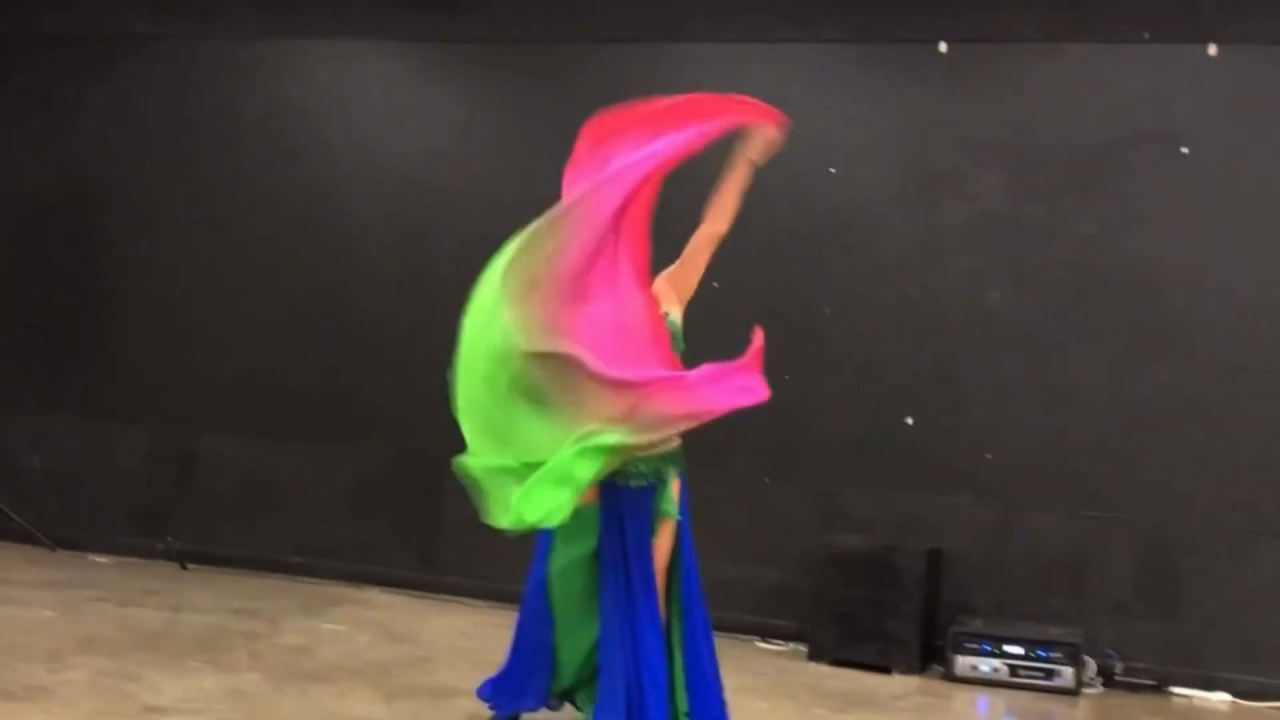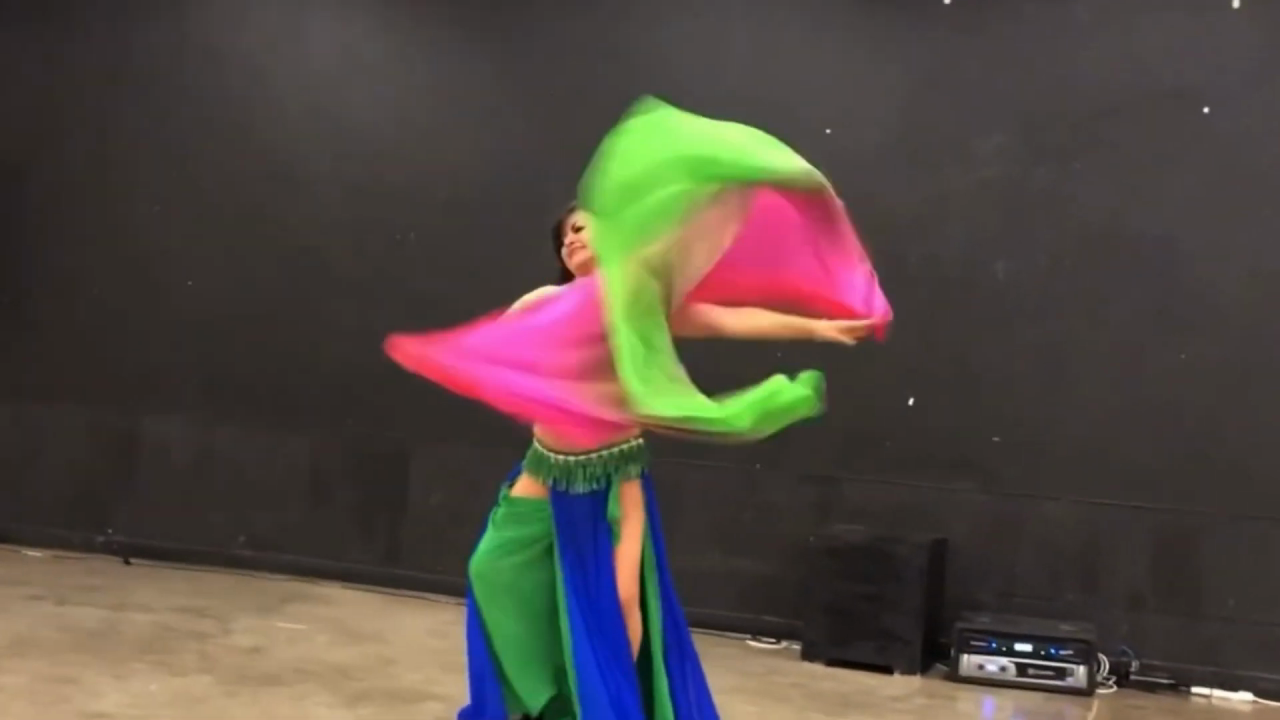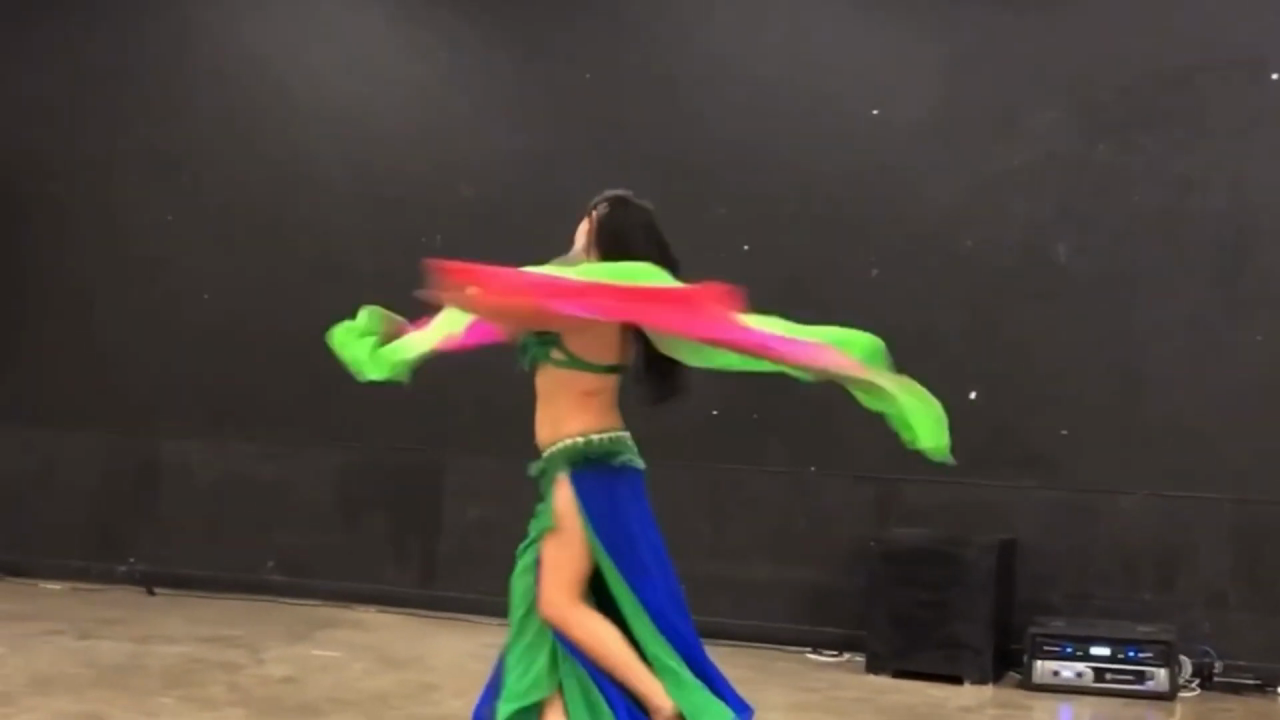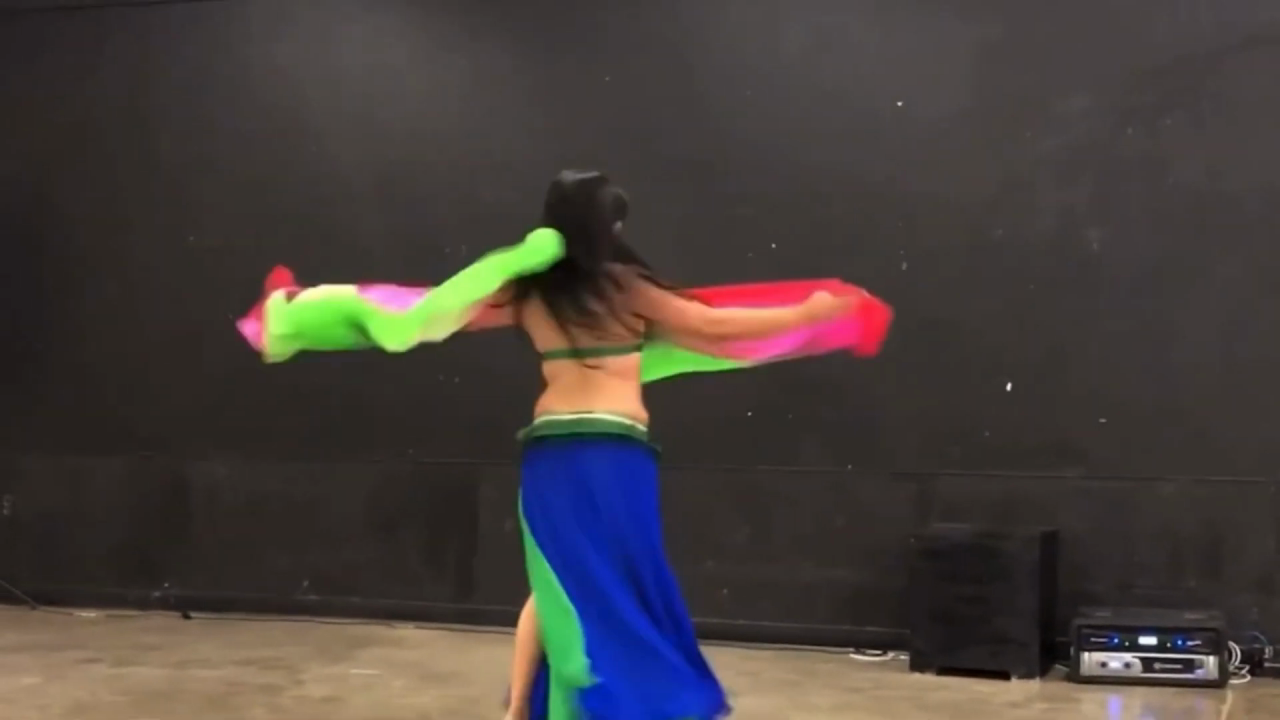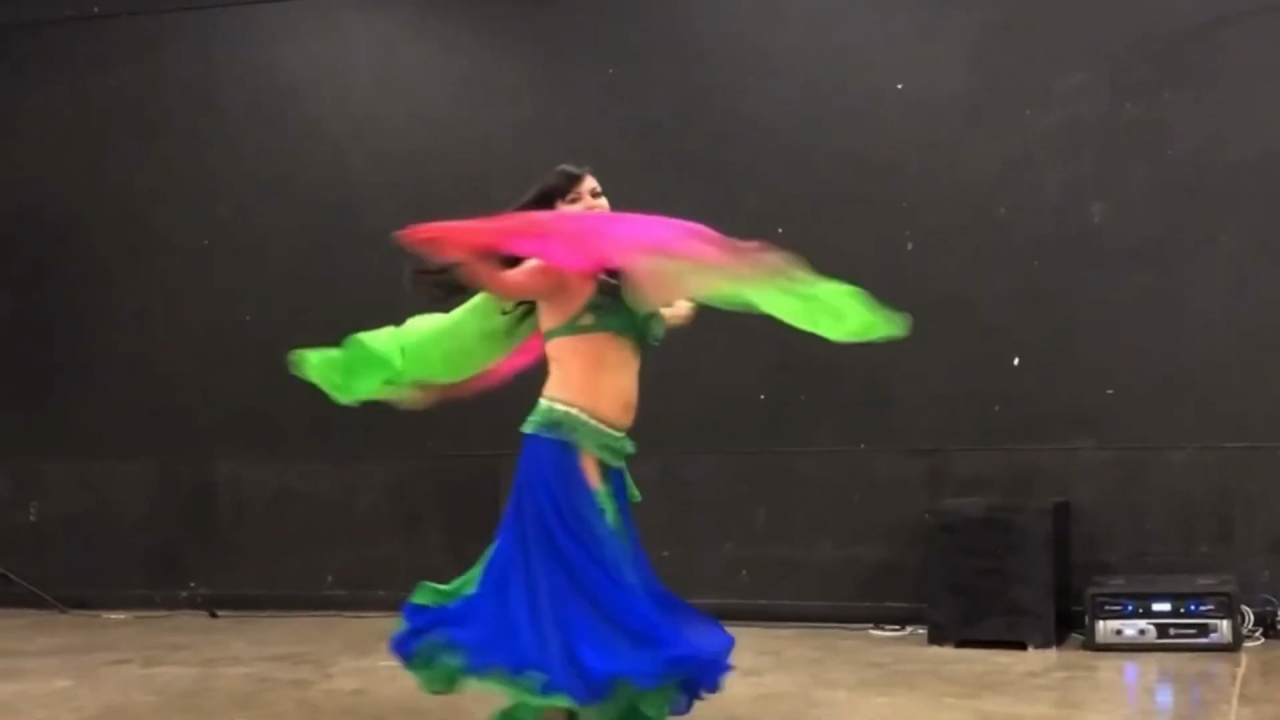
dt=0.3s
person 1, frame 1
left shoulder: (667, 297)
left elbow: (711, 227)
left wrist: (746, 156)
left hip: (660, 465)
right hip: (603, 462)
left knee: (652, 589)
right knee: (571, 579)
person 1, frame 2
left shoulder: (650, 301)
right shoulder: (540, 303)
left elbow: (735, 321)
right elbow: (470, 347)
left wrist: (815, 327)
left hip: (613, 470)
right hip: (548, 468)
left knee: (622, 597)
right knee: (500, 574)
person 1, frame 3
left shoulder: (575, 289)
right shoulder: (630, 297)
left hip: (584, 465)
right hip: (601, 460)
left knee: (561, 605)
right knee: (538, 590)
person 1, frame 4
left shoulder: (528, 292)
right shoulder: (623, 284)
right elbow: (712, 325)
right wrist: (807, 314)
left hip: (546, 452)
right hip: (614, 452)
left knee: (549, 588)
right knee: (616, 590)
person 1, frame 5
left shoulder: (616, 276)
right shoulder: (560, 267)
left elbow: (655, 316)
right elbow: (506, 287)
left wrist: (671, 312)
right wrist: (482, 266)
left hip: (603, 445)
right hip: (567, 439)
left knee: (605, 573)
right knee: (588, 572)
